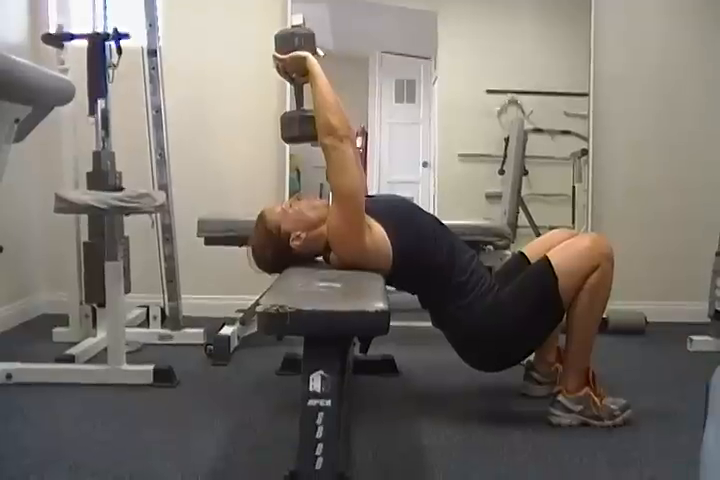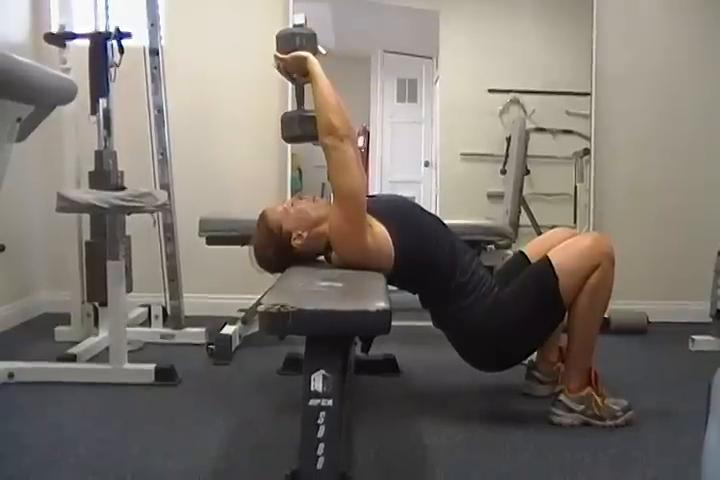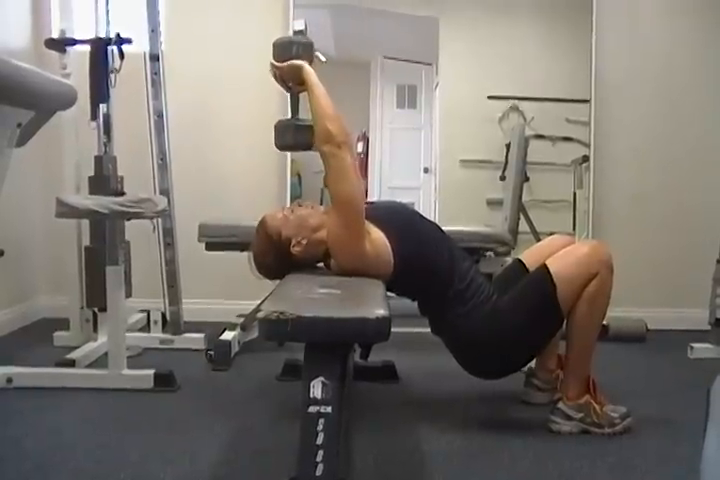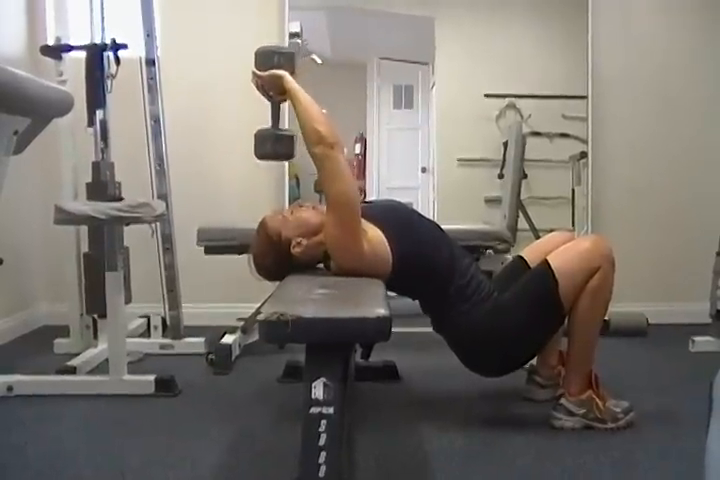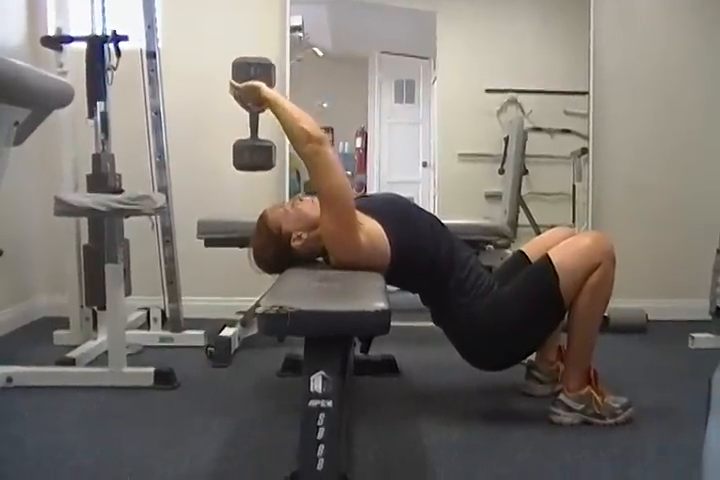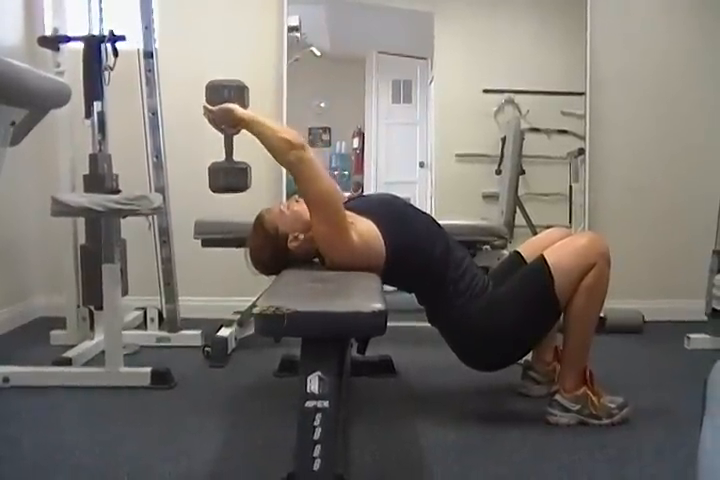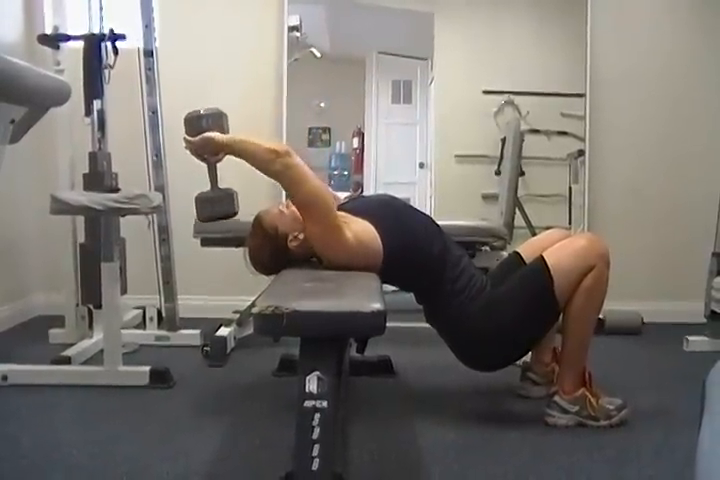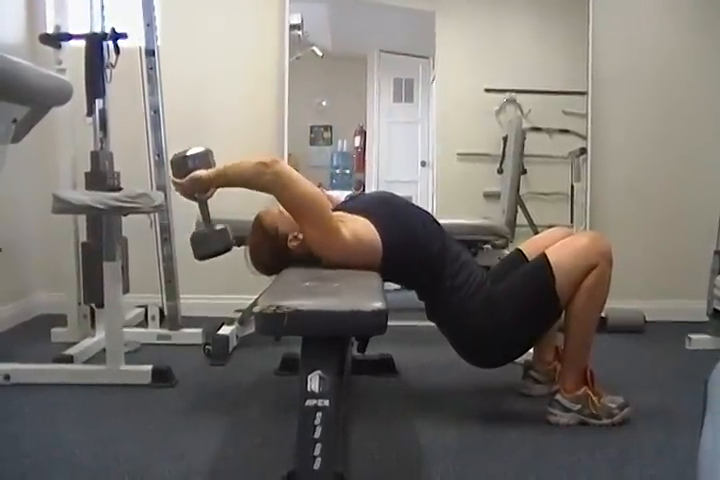
dt=0.5s
person 1, frame 1
left shoulder: (345, 235)
right shoulder: (346, 239)
left elbow: (339, 142)
right elbow: (336, 136)
left wrist: (310, 76)
right wrist: (311, 65)
left hip: (484, 300)
right hip: (490, 326)
left knee: (565, 239)
right knee: (596, 250)
left ankle: (545, 369)
right ankle: (575, 395)
person 1, frame 2
left shoulder: (346, 232)
right shoulder: (348, 236)
left elbow: (339, 140)
right elbow: (337, 136)
left wrist: (310, 76)
right wrist: (312, 65)
left hip: (484, 300)
right hip: (491, 325)
left knee: (565, 237)
right knee: (596, 249)
left ankle: (547, 369)
right ankle: (576, 394)
person 1, frame 3
left shoulder: (344, 240)
right shoulder: (346, 244)
left elbow: (336, 150)
right elbow: (335, 144)
left wrist: (305, 81)
right wrist: (307, 74)
left hip: (481, 307)
right hip: (489, 333)
left knee: (562, 245)
right knee: (594, 257)
left ankle: (546, 376)
right ankle: (575, 402)
person 1, frame 4
left shoulder: (345, 243)
right shoulder: (346, 244)
left elbow: (327, 148)
right elbow: (325, 145)
left wrist: (289, 87)
right wrist: (289, 84)
left hip: (483, 306)
right hip: (490, 330)
left knee: (563, 241)
right knee: (596, 252)
left ankle: (547, 373)
right ankle: (577, 398)
person 1, frame 5
left shoulder: (342, 233)
right shoulder: (343, 239)
left elbow: (315, 147)
right elbow: (314, 143)
left wrist: (268, 97)
right wrist: (267, 95)
left hip: (482, 299)
right hip: (489, 324)
left knee: (563, 236)
right knee: (596, 248)
left ankle: (546, 368)
right ankle: (575, 393)
person 1, frame 6
left shoulder: (335, 229)
right shoulder: (337, 241)
left elbow: (299, 155)
right elbow: (296, 151)
left wrist: (243, 119)
right wrist: (243, 118)
left hip: (480, 301)
right hip: (485, 323)
left knee: (557, 237)
right knee: (592, 249)
left ankle: (542, 369)
right ankle: (571, 393)
person 1, frame 7
left shoulder: (334, 224)
right shoulder: (333, 240)
left elbow: (287, 165)
right elbow: (283, 160)
left wrist: (224, 143)
right wrist: (225, 143)
left hip: (476, 299)
right hip: (483, 324)
left knee: (558, 239)
right knee: (591, 251)
left ankle: (541, 369)
right ankle: (569, 394)
person 1, frame 8
left shoulder: (333, 224)
right shoulder: (332, 239)
right elbow: (272, 170)
right wrist: (211, 178)
left hip: (479, 296)
right hip: (485, 320)
left knee: (561, 236)
right knee: (594, 249)
left ankle: (543, 368)
right ankle: (572, 393)
